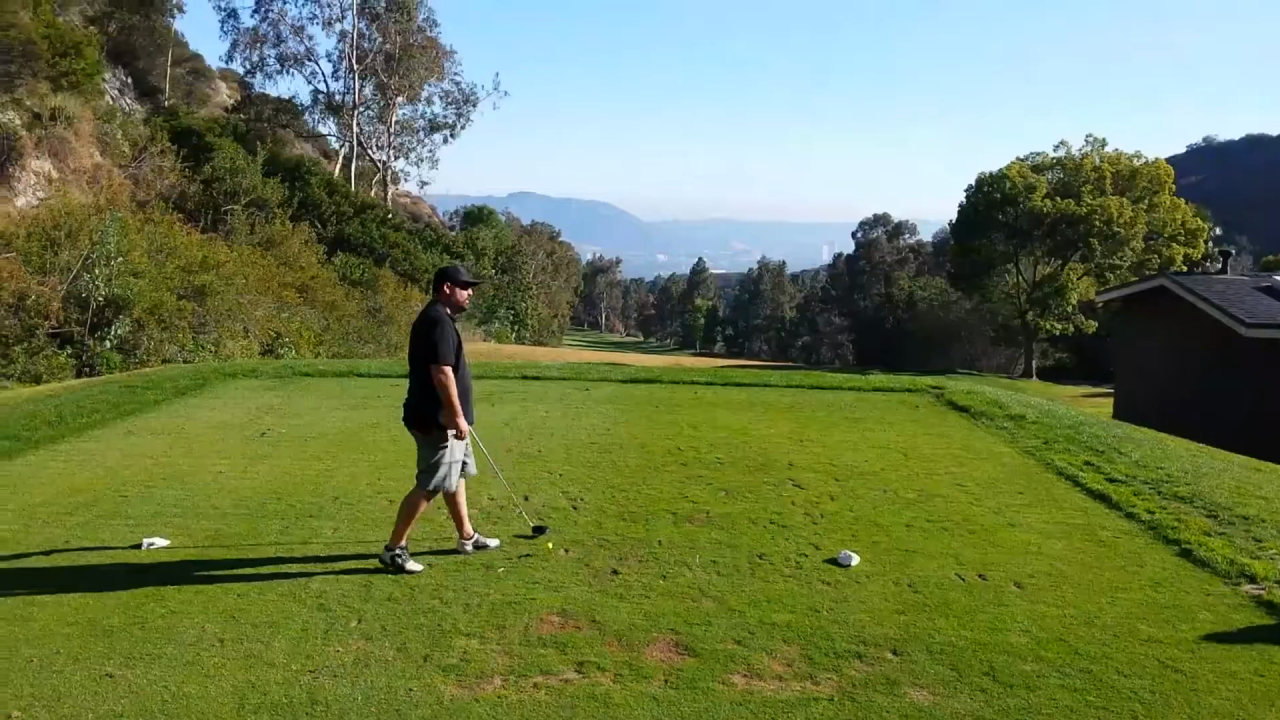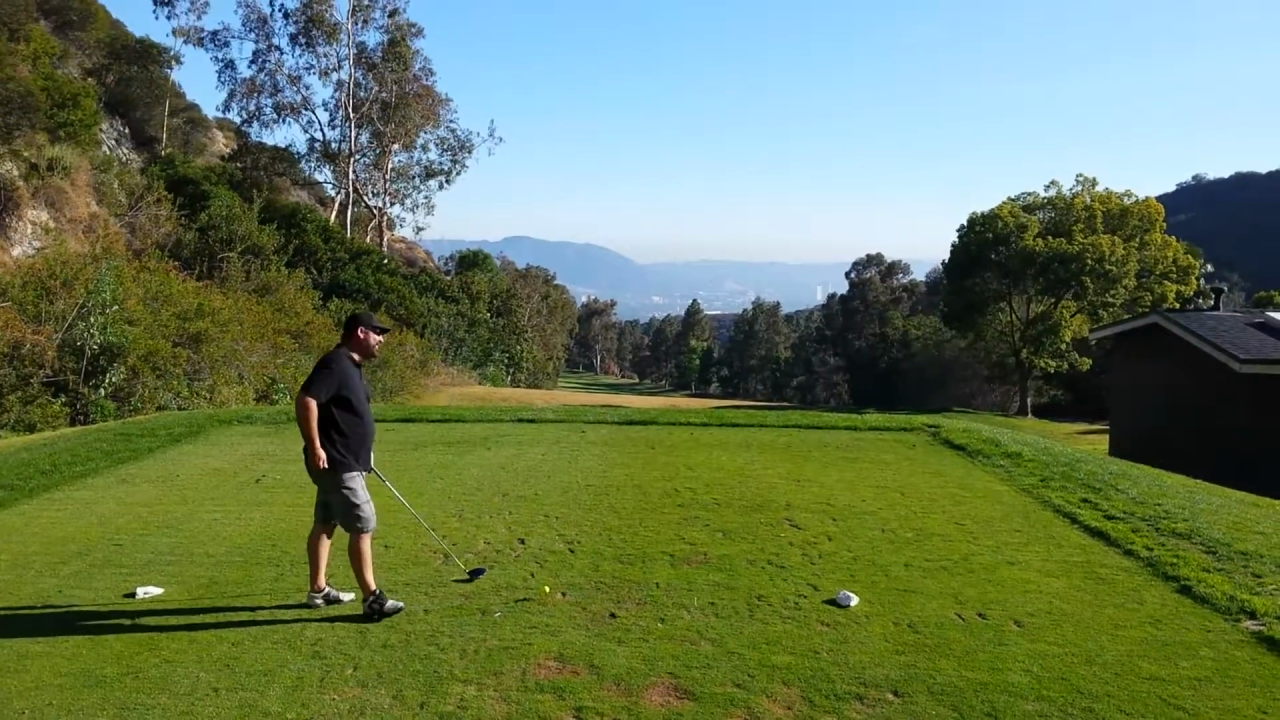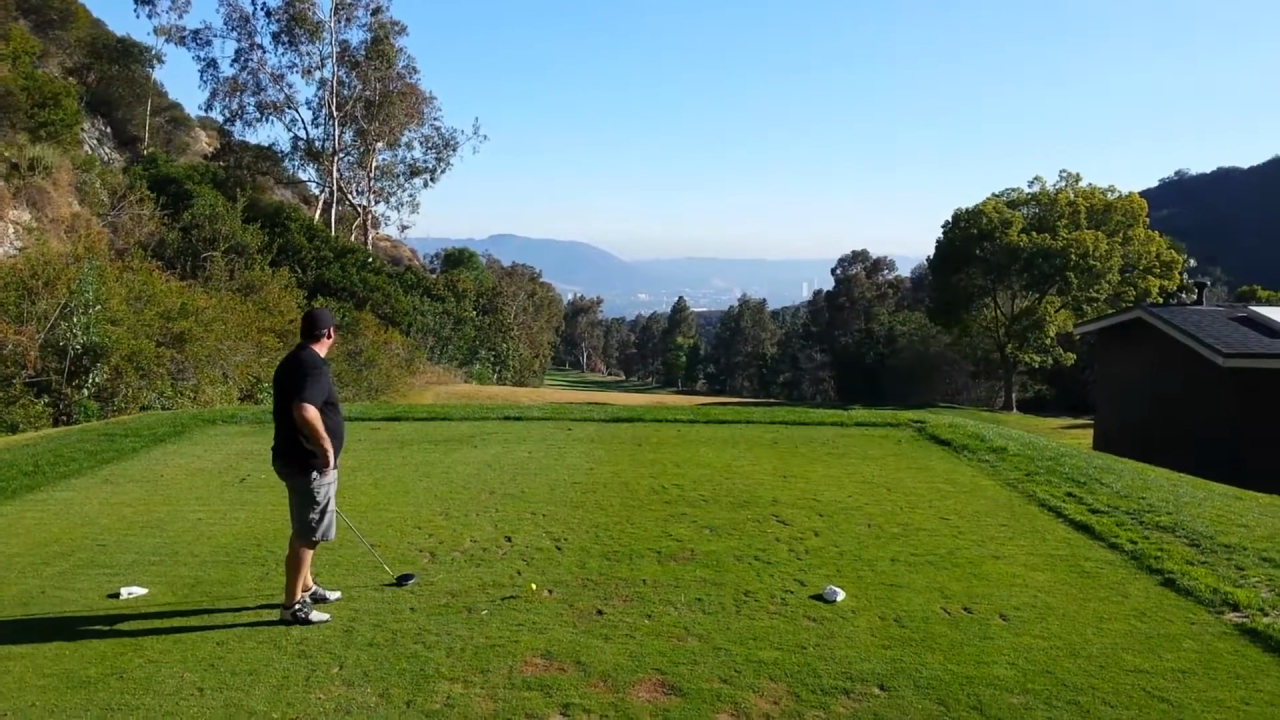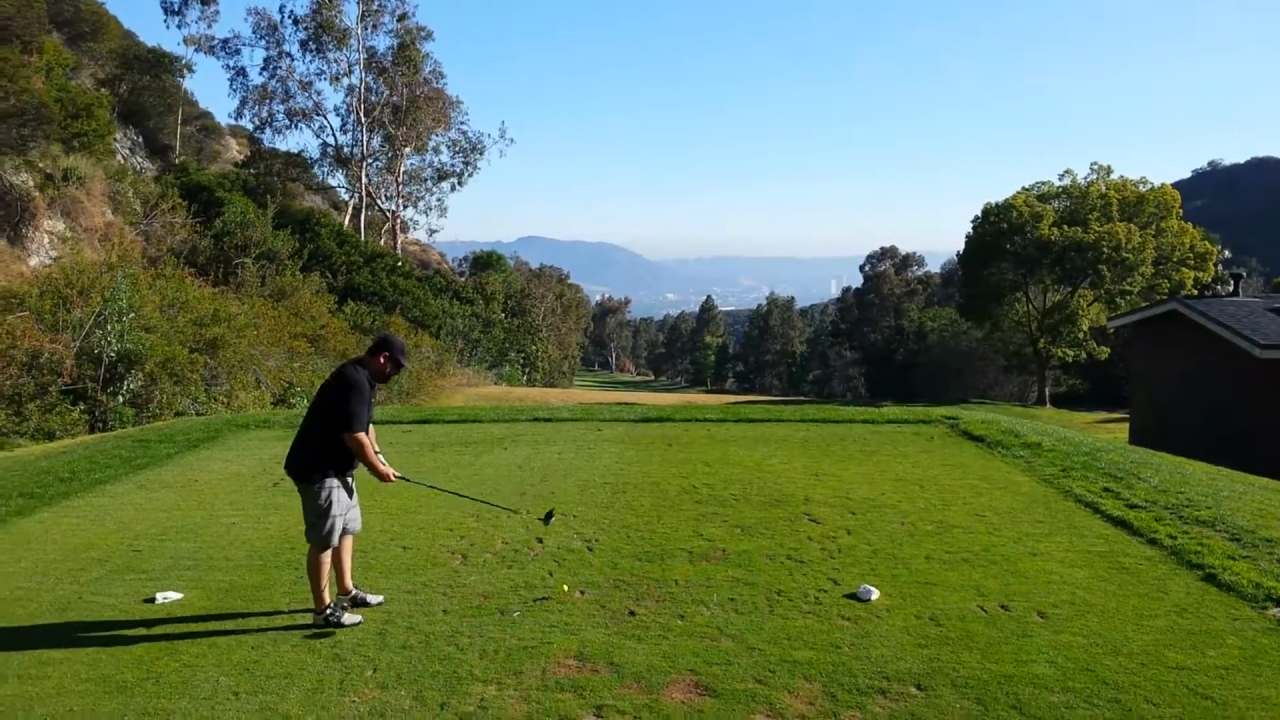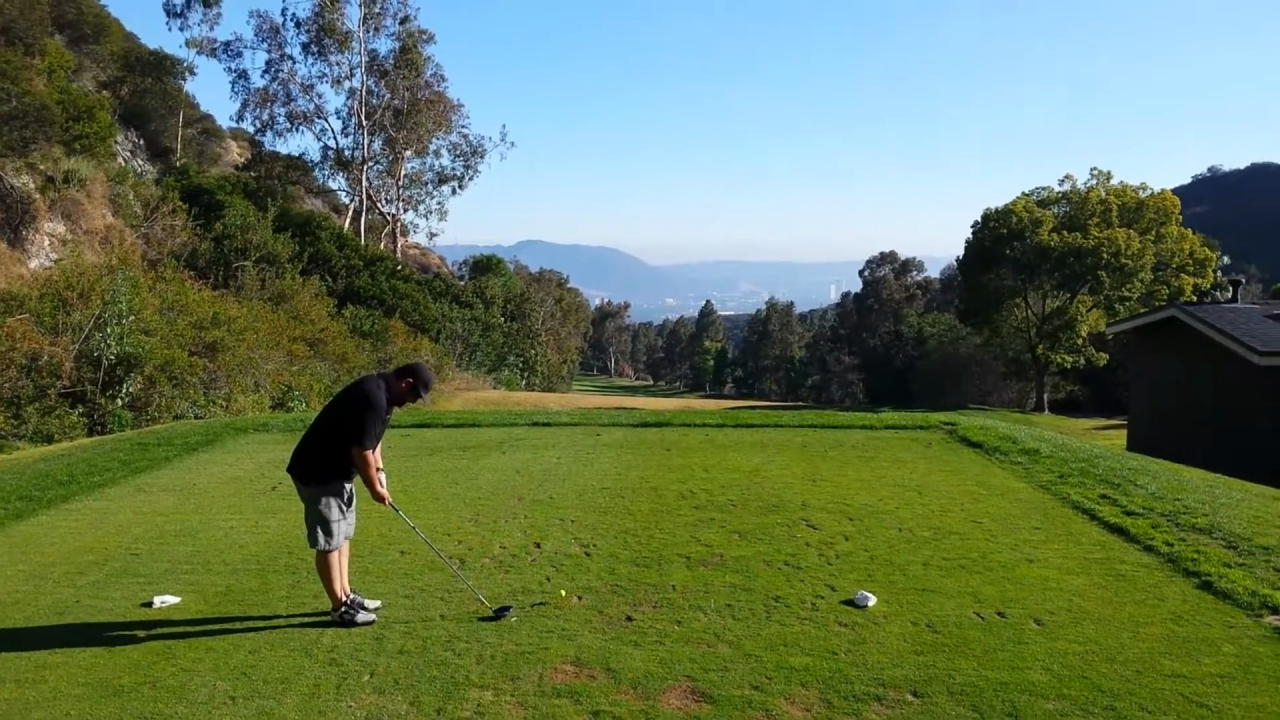
dt=1s
person 1, frame 1
left shoulder: (435, 318)
right shoulder: (438, 322)
right elbow: (442, 373)
left wrist: (457, 415)
right wrist: (457, 416)
left hip: (441, 418)
right hip: (436, 421)
left knee: (456, 476)
right knee: (430, 486)
left ankle: (467, 536)
right ankle: (393, 548)
person 1, frame 2
left shoulder: (351, 366)
right shoulder: (335, 364)
right elbow: (305, 400)
left wrist: (364, 451)
right wrist: (315, 447)
left hip: (345, 461)
right hip: (337, 463)
left knee: (325, 525)
right knee: (362, 527)
left ankle: (319, 589)
right ankle: (372, 597)
person 1, frame 3
left shoulder: (292, 362)
right shoulder: (313, 366)
right elbow: (305, 411)
right wrist: (326, 448)
left hip: (294, 459)
right hip: (311, 464)
left knee: (305, 531)
right knee: (308, 535)
left ankle: (307, 589)
right ankle: (292, 605)
person 1, frame 4
left shoulder: (361, 378)
right shoulder: (354, 382)
left elbow: (365, 425)
right elbow: (355, 437)
left wrist: (377, 455)
right wrist: (378, 469)
left hip: (336, 468)
right hip: (319, 470)
left knee: (346, 529)
right knee: (324, 540)
left ankle: (346, 592)
right ankle: (323, 610)
person 1, frame 5
left shoulder: (380, 389)
right shoulder: (373, 397)
left elbow: (371, 439)
right elbow: (361, 451)
left wrist: (379, 470)
right wrist: (375, 487)
left hip: (337, 471)
right hip: (318, 473)
left knee: (342, 535)
right knee: (329, 541)
left ankle: (346, 595)
right ankle: (340, 607)
